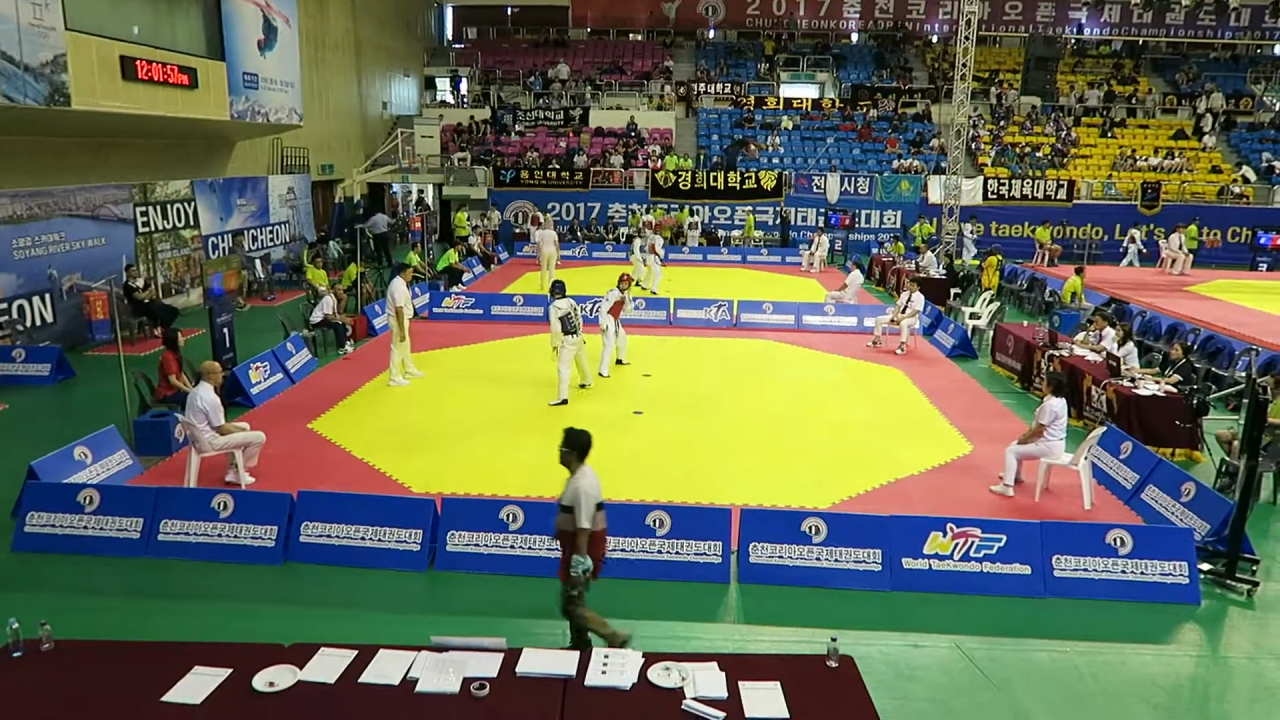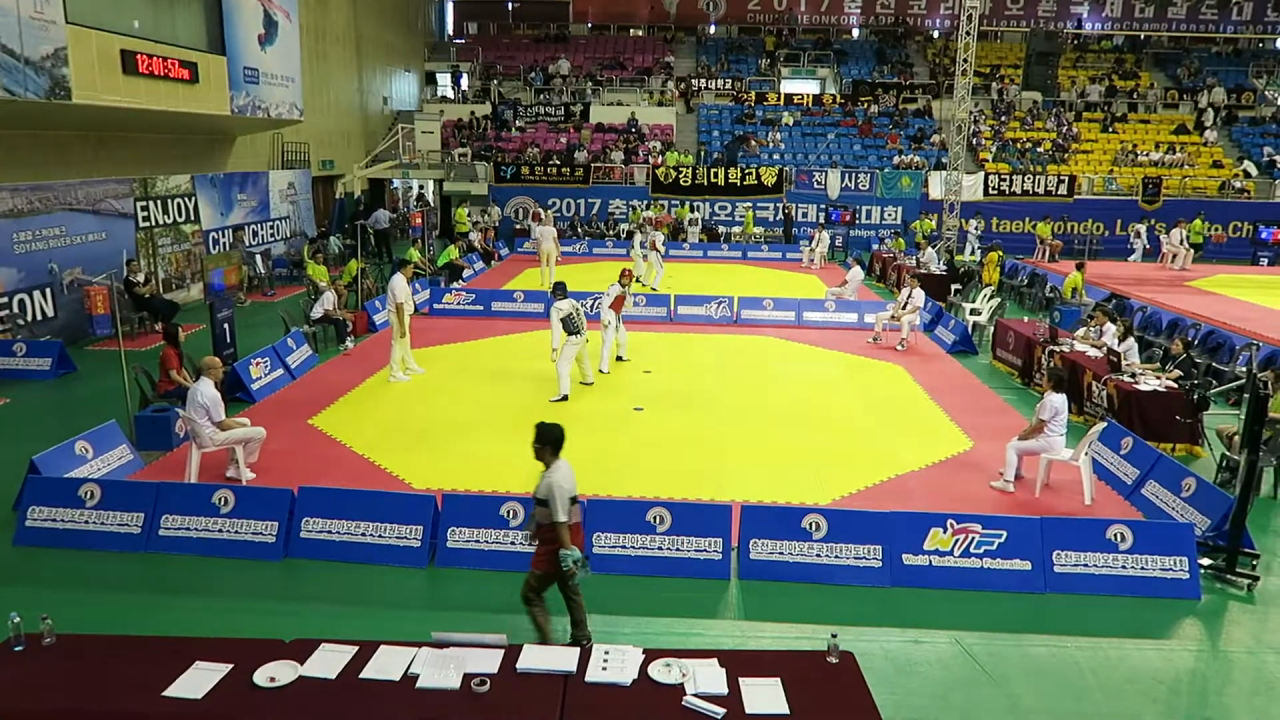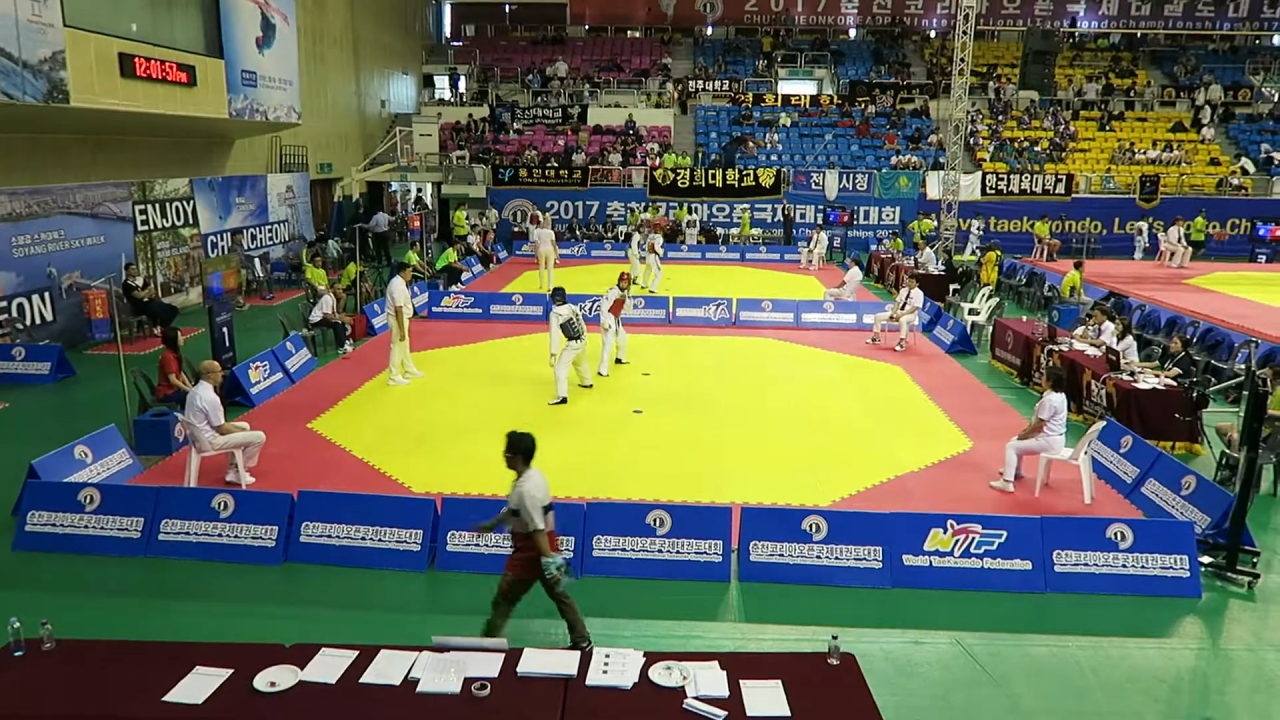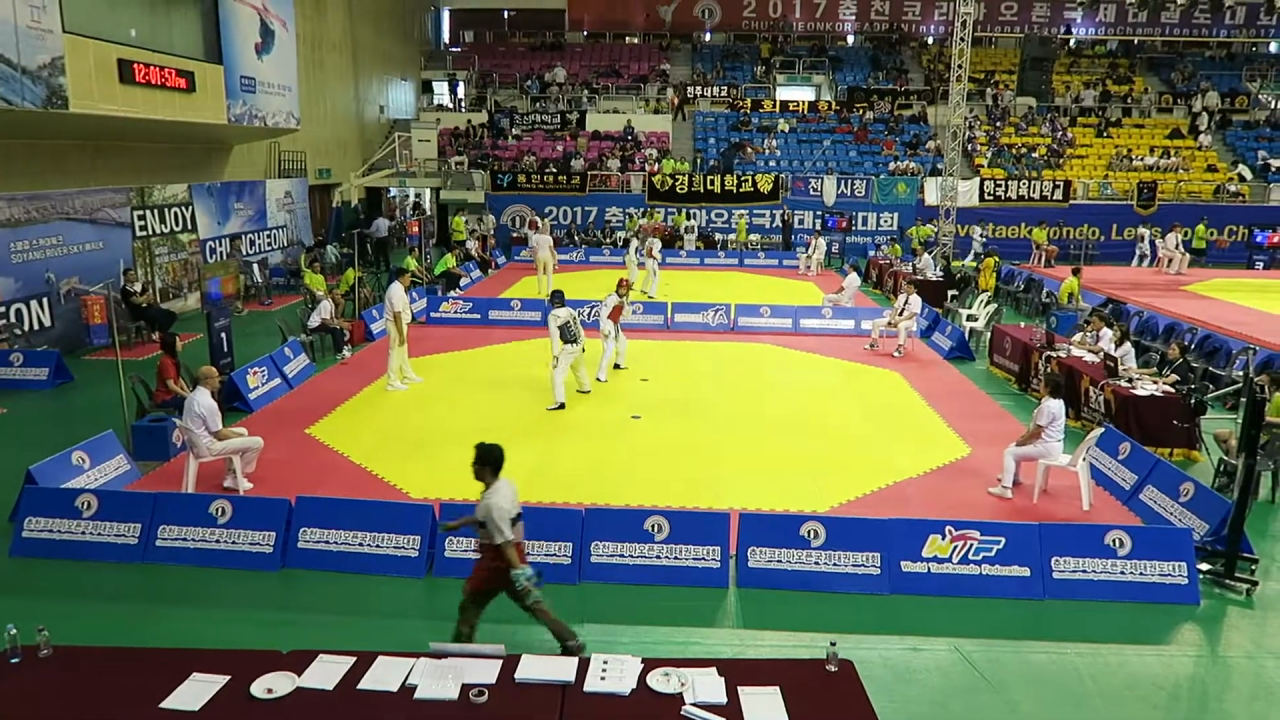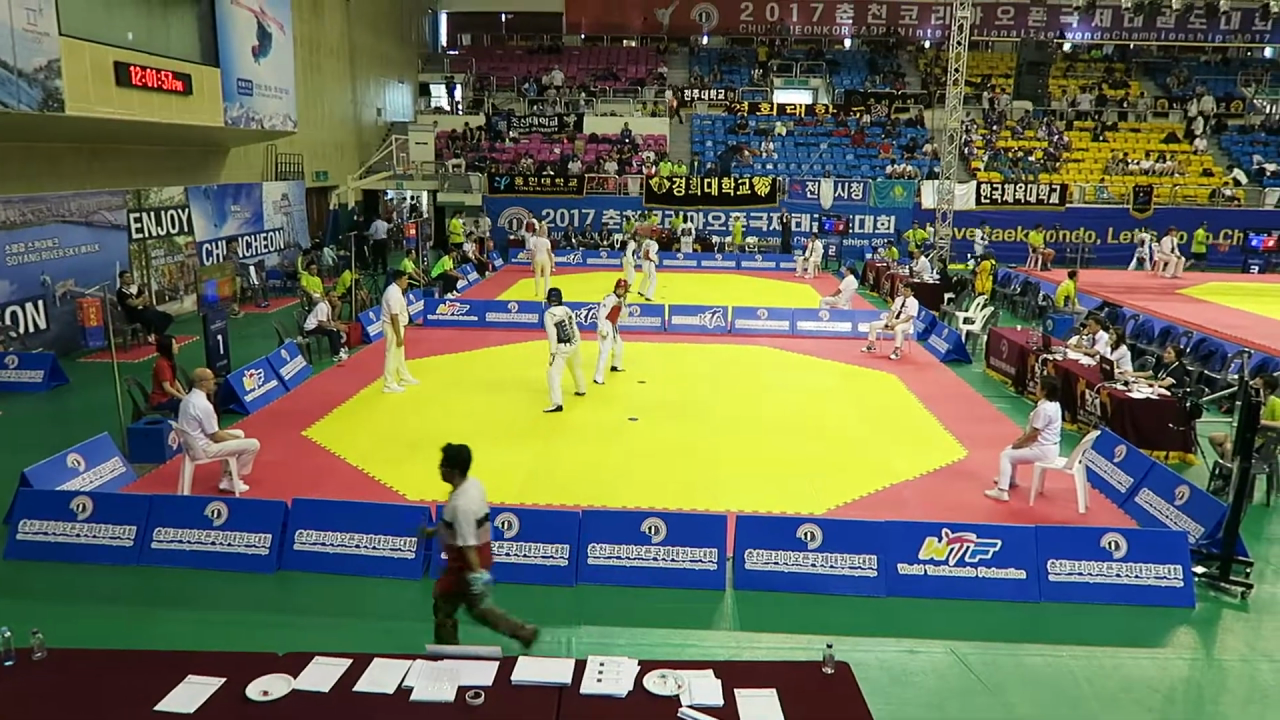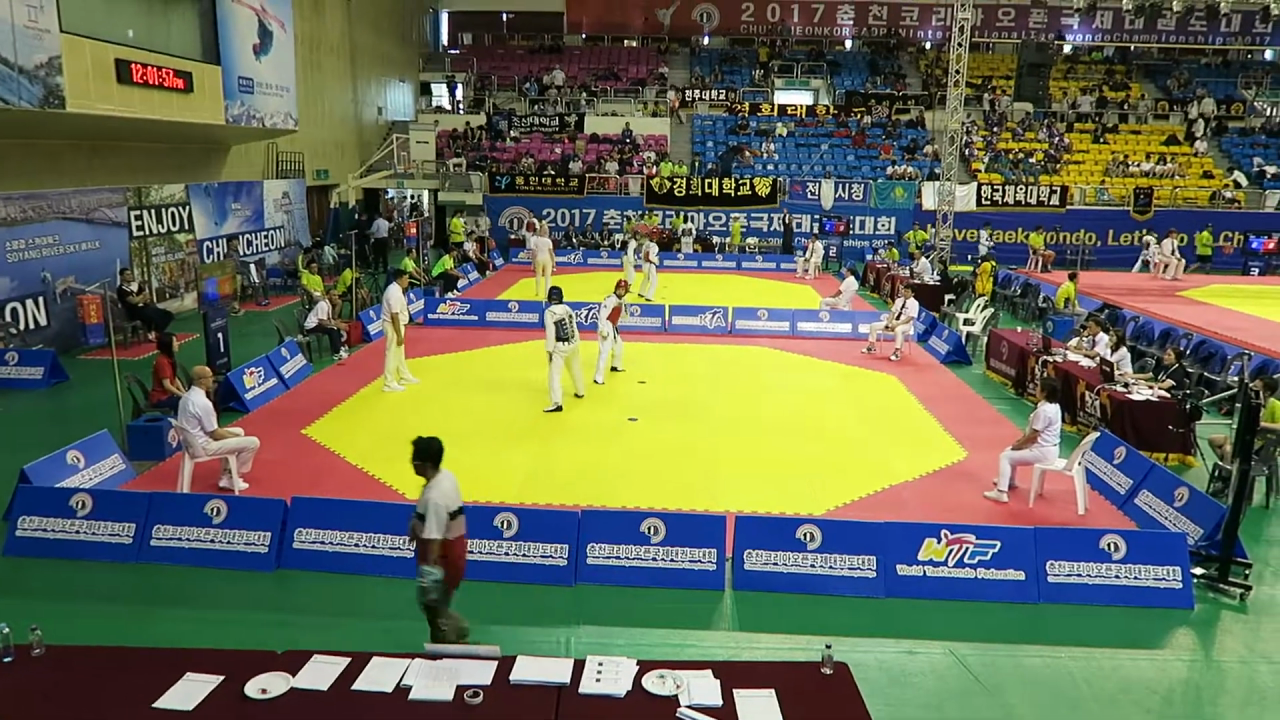
dt=0.1s
person 1, frame 1
left shoulder: (580, 485)
right shoulder: (583, 476)
left elbow: (583, 529)
left wrist: (579, 562)
left hip: (586, 549)
right hip: (588, 547)
left knee: (572, 605)
right knee: (573, 600)
left ankle: (616, 638)
right ankle: (579, 646)
person 1, frame 2
left shoulder: (555, 480)
right shoulder: (561, 466)
left elbow: (561, 522)
left wrist: (568, 554)
right wrist: (536, 526)
left hip: (558, 543)
right hip: (569, 538)
left knee: (530, 593)
right knee: (570, 592)
left ankle: (546, 644)
right ankle: (581, 639)
person 1, frame 3
left shoulder: (526, 490)
right shoulder: (534, 475)
left elbow: (536, 530)
left wrist: (549, 561)
right wrist: (493, 523)
left hip: (531, 551)
right hip: (546, 544)
left knee: (503, 600)
right knee: (560, 596)
right ankle: (582, 642)
person 1, frame 4
left shoulder: (493, 502)
right shoulder: (503, 485)
left elbow: (505, 543)
left wrist: (519, 573)
right wrist: (458, 524)
left hip: (497, 562)
right hip: (510, 558)
left knee: (469, 607)
right knee: (532, 604)
right ankle: (571, 643)
person 1, frame 5
left shoulder: (463, 503)
right shoulder: (473, 486)
left elbow: (468, 546)
left wrist: (477, 578)
right wrist: (435, 530)
left hip: (467, 562)
right hip: (481, 554)
left knee: (443, 609)
right knee: (477, 606)
right ankle: (524, 631)
person 1, frame 6
left shoulder: (435, 496)
right shoulder: (447, 477)
left elbow: (433, 539)
left wrist: (429, 571)
right wrist: (418, 526)
left hip: (444, 554)
right hip: (452, 549)
left knee: (435, 606)
right knee: (434, 601)
right ankle: (457, 630)
